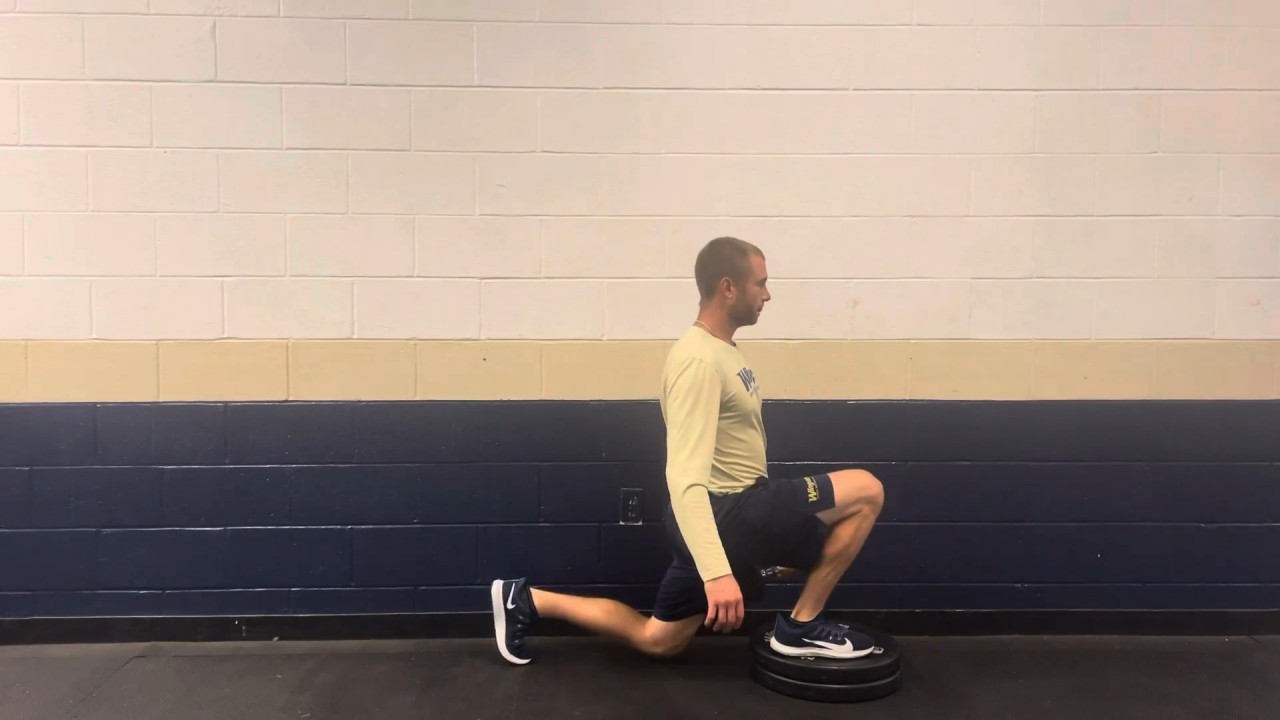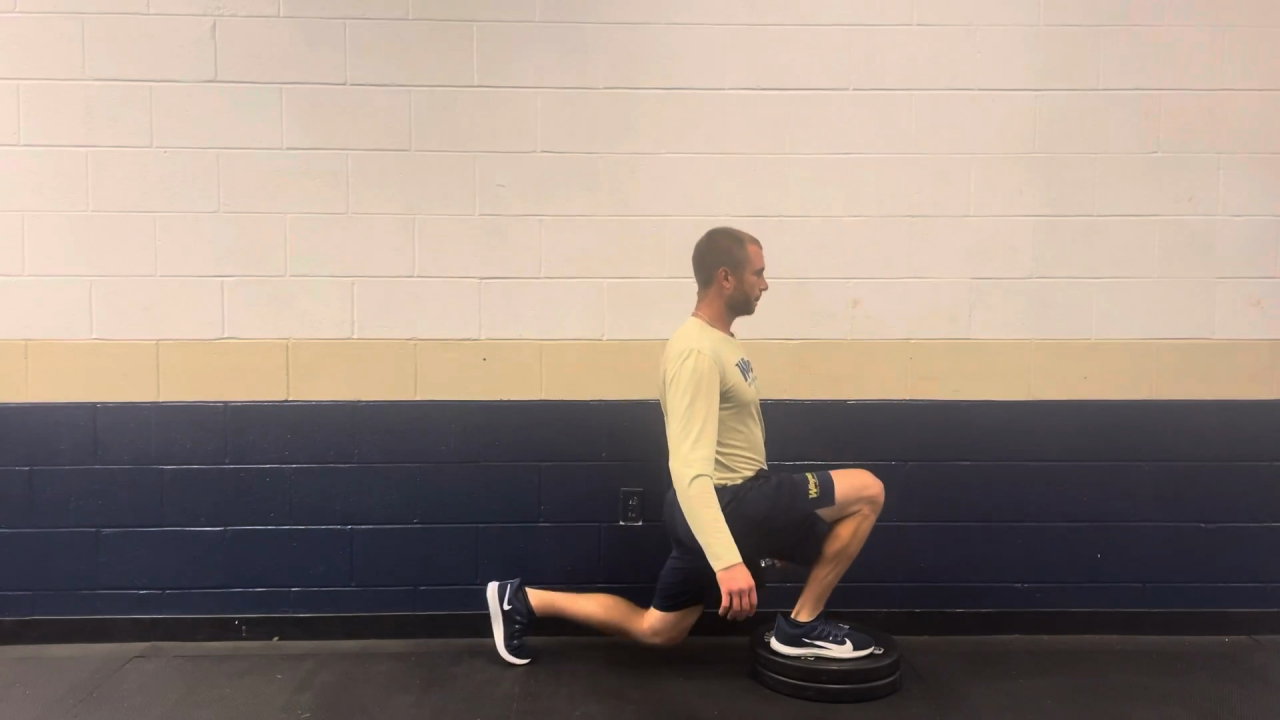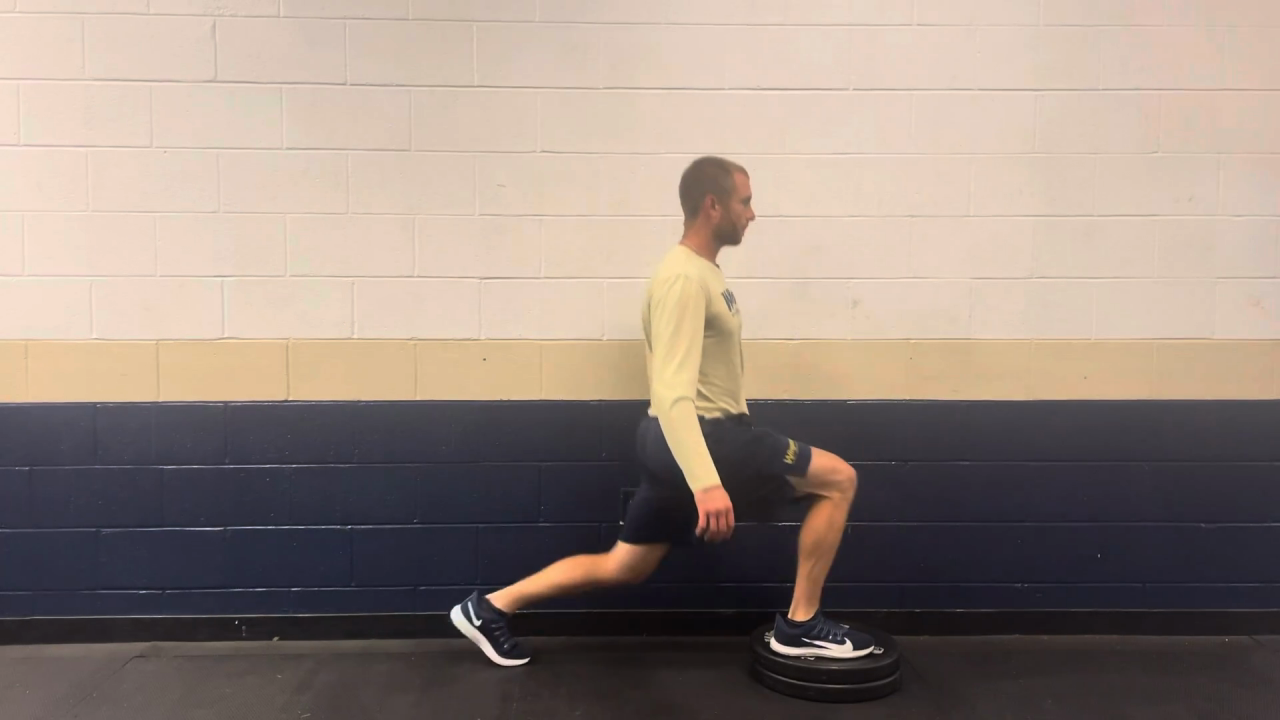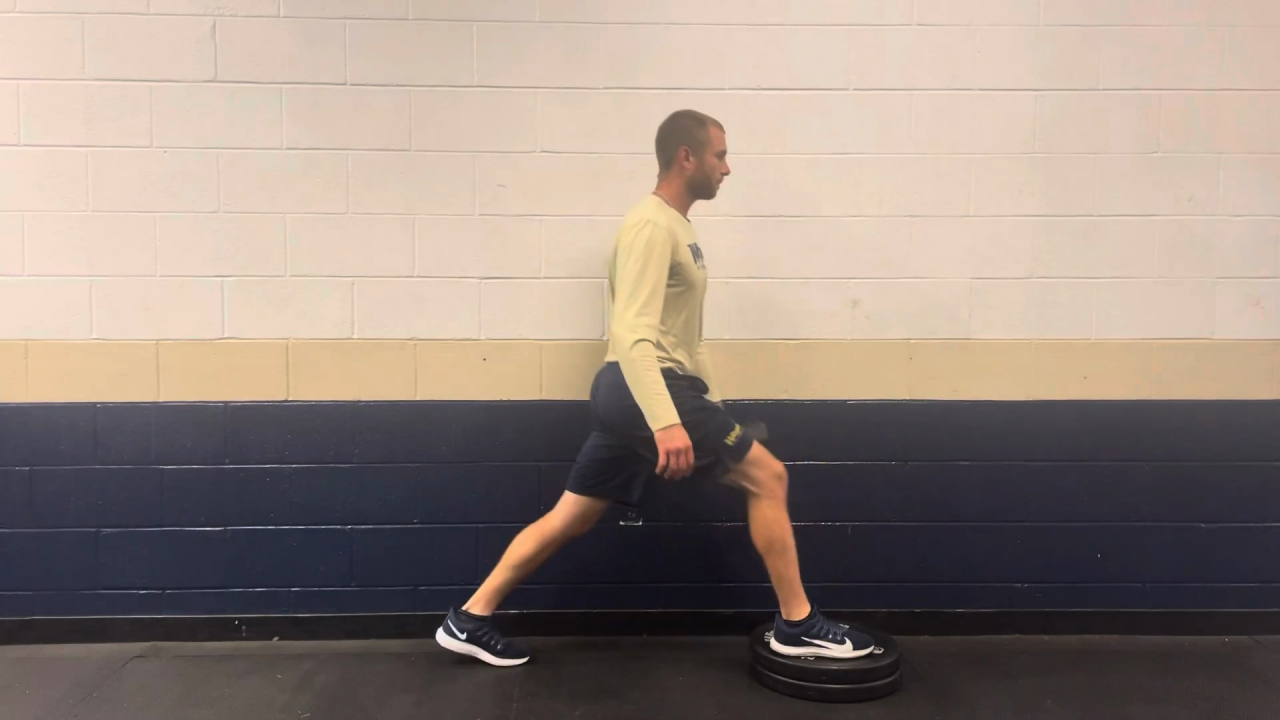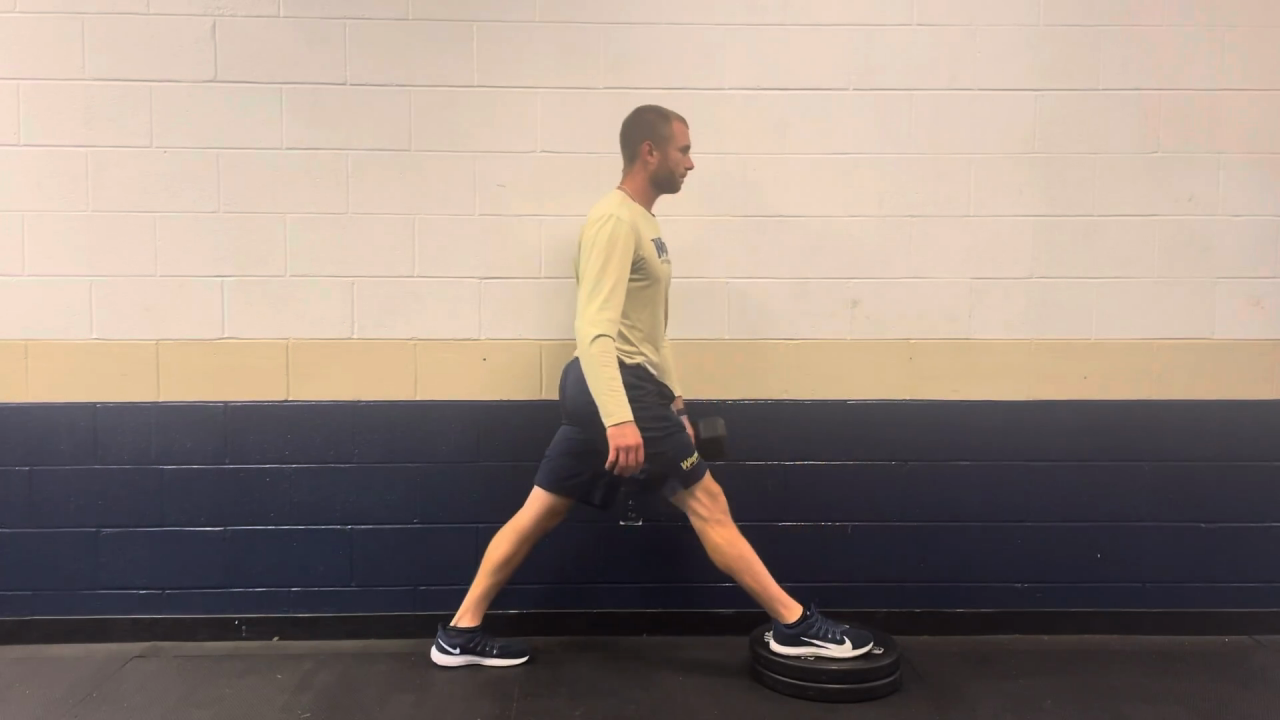
dt=0.3s
person 1, frame 1
left shoulder: (720, 350)
right shoulder: (699, 362)
right elbow: (685, 478)
left wrist: (774, 537)
right wrist: (717, 573)
left hip: (735, 508)
right hip: (729, 514)
left knee: (658, 639)
right knee: (866, 491)
left ankle: (524, 601)
right ankle: (803, 624)
person 1, frame 2
left shoulder: (718, 341)
right shoulder: (697, 352)
right elbow: (691, 471)
left wrist: (772, 525)
right wrist: (728, 561)
left hip: (733, 501)
right hip: (728, 507)
left knee: (657, 629)
right knee: (866, 492)
left ankle: (520, 601)
right ankle: (803, 624)
person 1, frame 3
left shoulder: (702, 272)
right shoulder: (685, 278)
right elbow: (673, 392)
left wrist: (747, 451)
right wrist: (707, 480)
left hip: (690, 438)
right hip: (700, 437)
left knee: (624, 566)
right knee: (836, 479)
left ankle: (489, 608)
right ankle: (802, 625)
person 1, frame 4
left shoulder: (674, 226)
right shoulder: (652, 225)
left elbow: (682, 332)
right elbow: (633, 334)
left wrist: (711, 404)
right wrist: (667, 421)
left hip: (626, 394)
right hip: (644, 392)
left knee: (570, 517)
right knee: (768, 477)
left ankle: (470, 618)
right ankle: (798, 624)
person 1, frame 5
left shoulder: (638, 221)
right shoulder: (615, 221)
right elbow: (595, 329)
left wrist: (673, 401)
right wrist: (619, 417)
left hip: (600, 390)
right hip: (618, 386)
left knee: (540, 512)
right knee: (707, 503)
left ankle: (461, 633)
right ankle: (795, 625)
